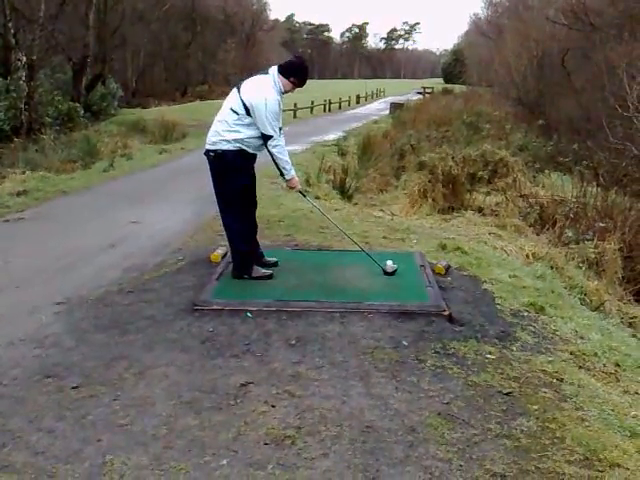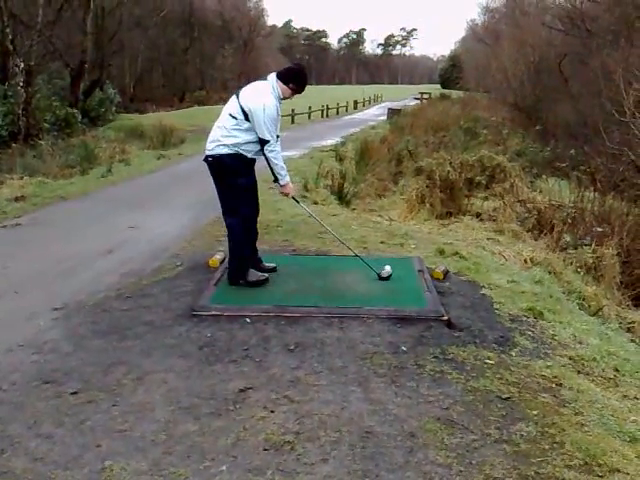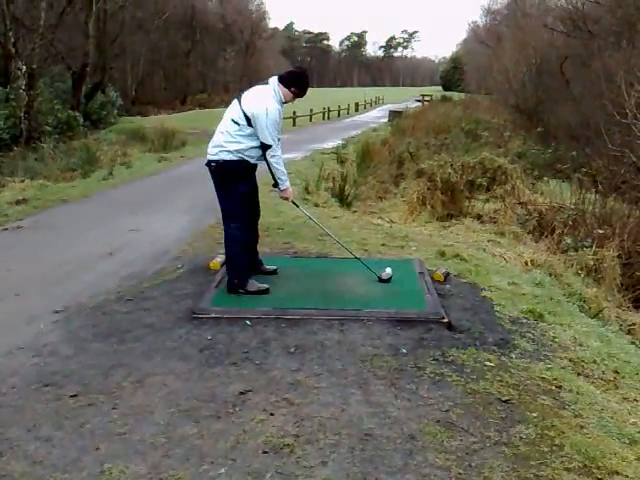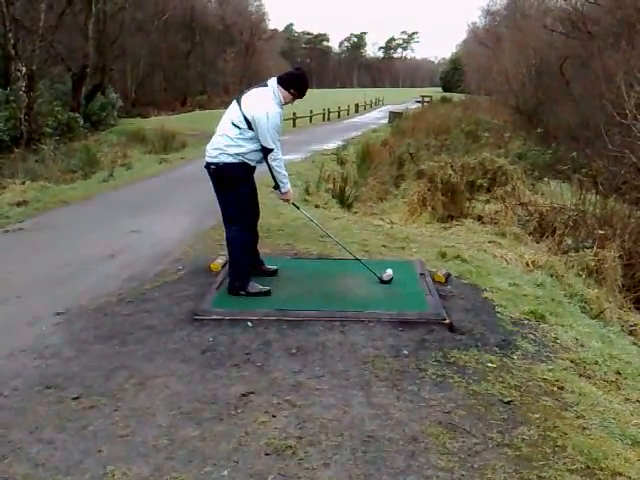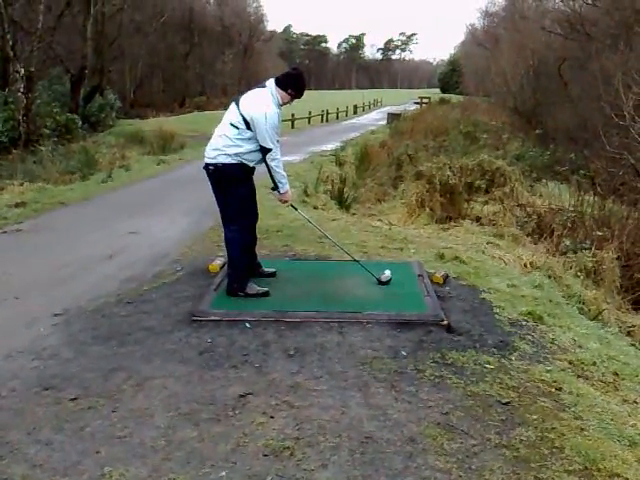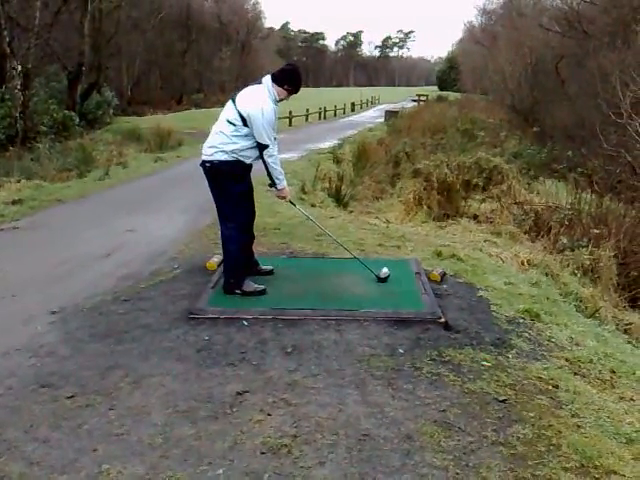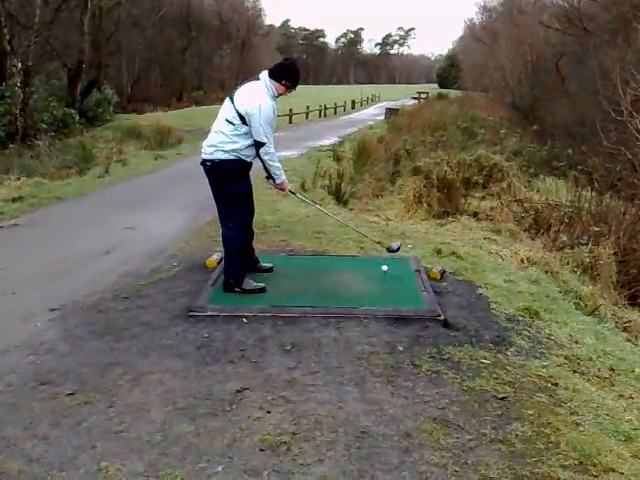
dt=0.2s
person 1, frame 1
left shoulder: (266, 83)
right shoulder: (266, 94)
left elbow: (275, 134)
right elbow: (271, 140)
left wrist: (288, 169)
right wrist: (289, 173)
left hip: (236, 151)
right hip: (227, 152)
left knee: (247, 207)
right knee: (237, 210)
left ankle: (252, 255)
right ankle: (243, 266)
person 1, frame 2
left shoulder: (265, 90)
right shoulder: (265, 100)
left elbow: (272, 140)
right elbow: (268, 145)
left wrist: (282, 176)
right wrist: (284, 180)
left hip: (236, 156)
right hip: (227, 157)
left knee: (248, 210)
right knee: (240, 213)
left ankle: (251, 259)
right ankle: (239, 271)
person 1, frame 3
left shoulder: (265, 92)
right shoulder: (268, 105)
left elbow: (271, 145)
right elbow: (270, 149)
left wrist: (280, 180)
right wrist: (283, 184)
left hip: (236, 160)
right hip: (229, 162)
left knee: (249, 215)
right knee: (238, 220)
left ankle: (251, 262)
right ankle: (238, 280)
person 1, frame 4
left shoulder: (263, 93)
right shoulder: (269, 108)
left elbow: (270, 148)
right elbow: (272, 152)
left wrist: (281, 183)
right wrist: (284, 186)
left hip: (232, 161)
right hip: (229, 165)
left knee: (249, 216)
right knee: (239, 222)
left ankle: (252, 263)
right ankle: (239, 281)
person 1, frame 5
left shoulder: (261, 95)
right shoulder: (267, 109)
left elbow: (269, 148)
right elbow: (270, 153)
left wrist: (280, 184)
right wrist: (283, 187)
left hip: (230, 162)
right hip: (227, 166)
left knee: (247, 218)
right knee: (238, 223)
left ankle: (250, 265)
right ankle: (238, 282)
person 1, frame 6
left shoulder: (258, 92)
right shoulder: (263, 105)
left elbow: (266, 144)
right elbow: (267, 149)
left wrist: (276, 180)
right wrist: (280, 183)
left hip: (228, 160)
right hip: (224, 163)
left knee: (245, 216)
right knee: (235, 220)
left ankle: (247, 263)
right ankle: (234, 280)
person 1, frame 7
left shoulder: (256, 88)
right shoulder: (261, 102)
left elbow: (262, 141)
right elbow: (264, 146)
left wrist: (273, 173)
right wrist: (279, 177)
left hip: (228, 159)
right hip: (225, 162)
left knee: (244, 214)
right knee: (235, 219)
left ankle: (247, 261)
right ankle: (234, 278)
